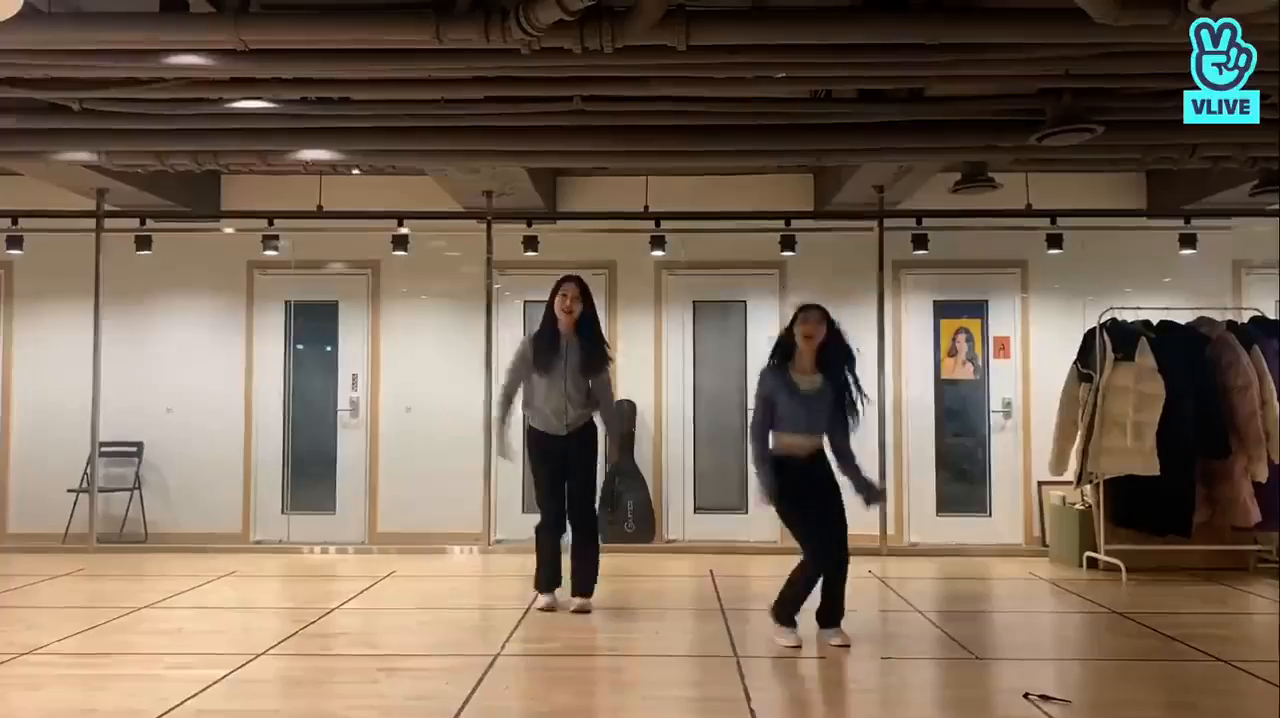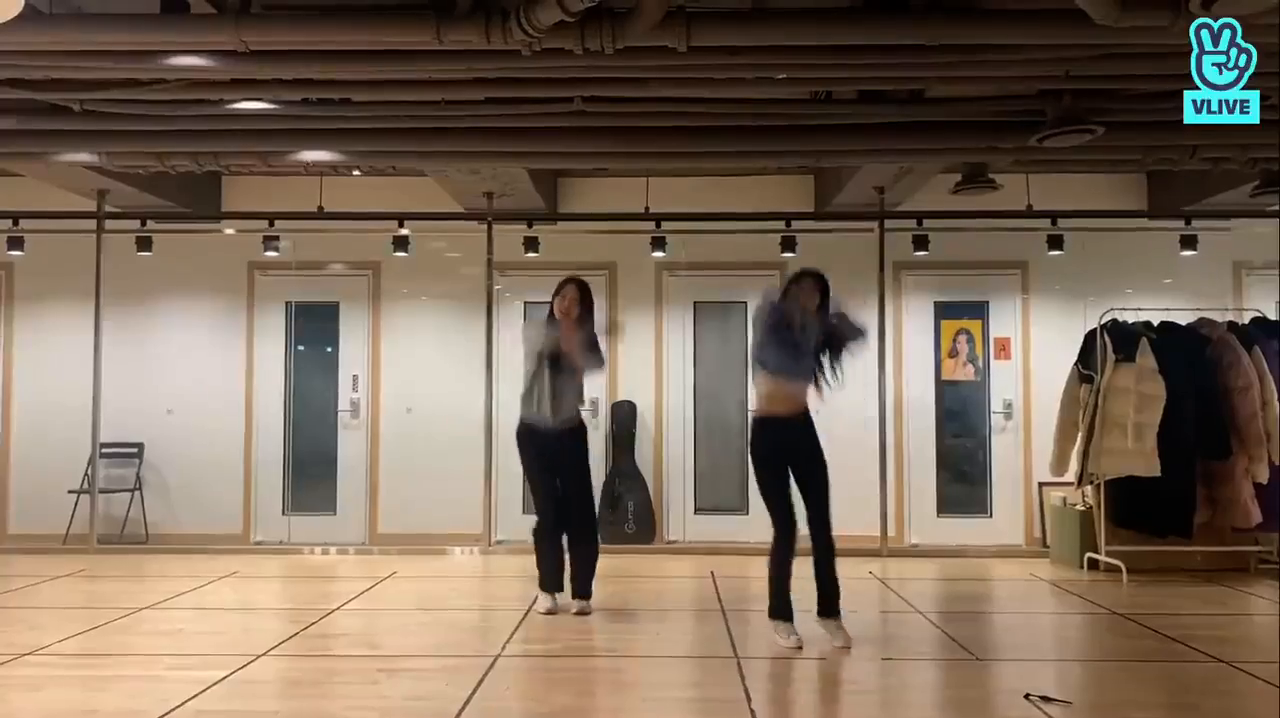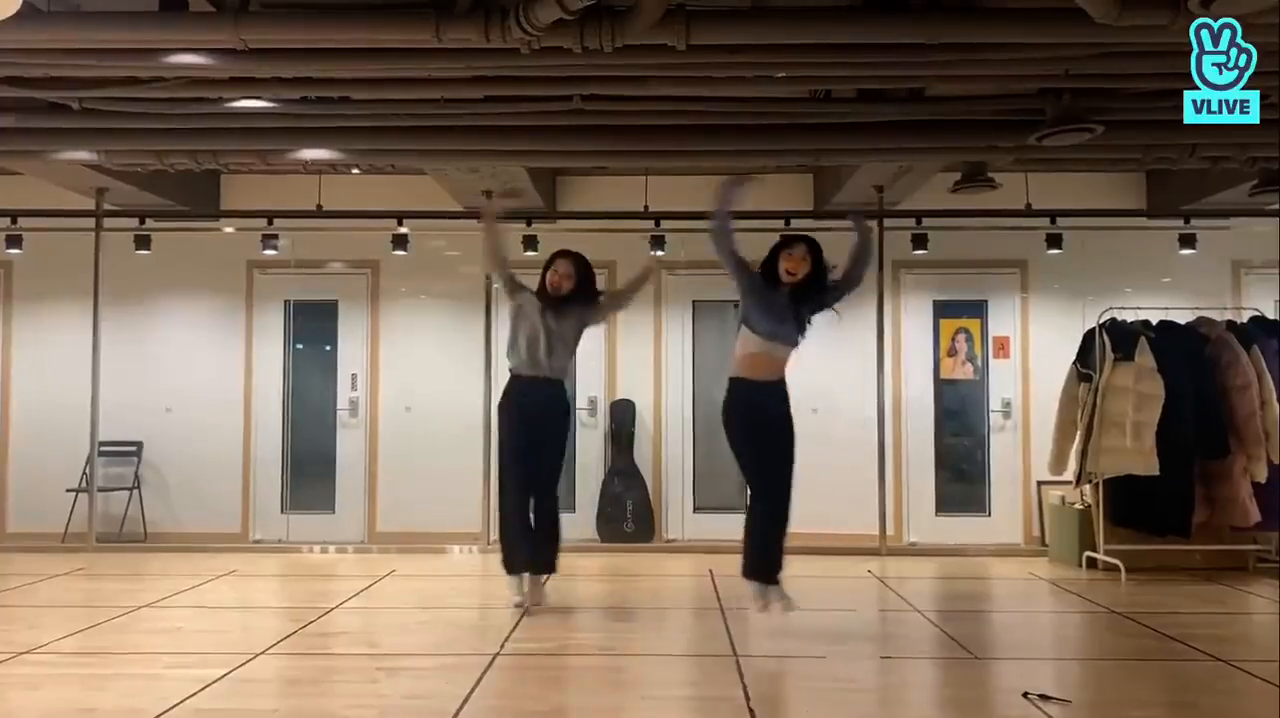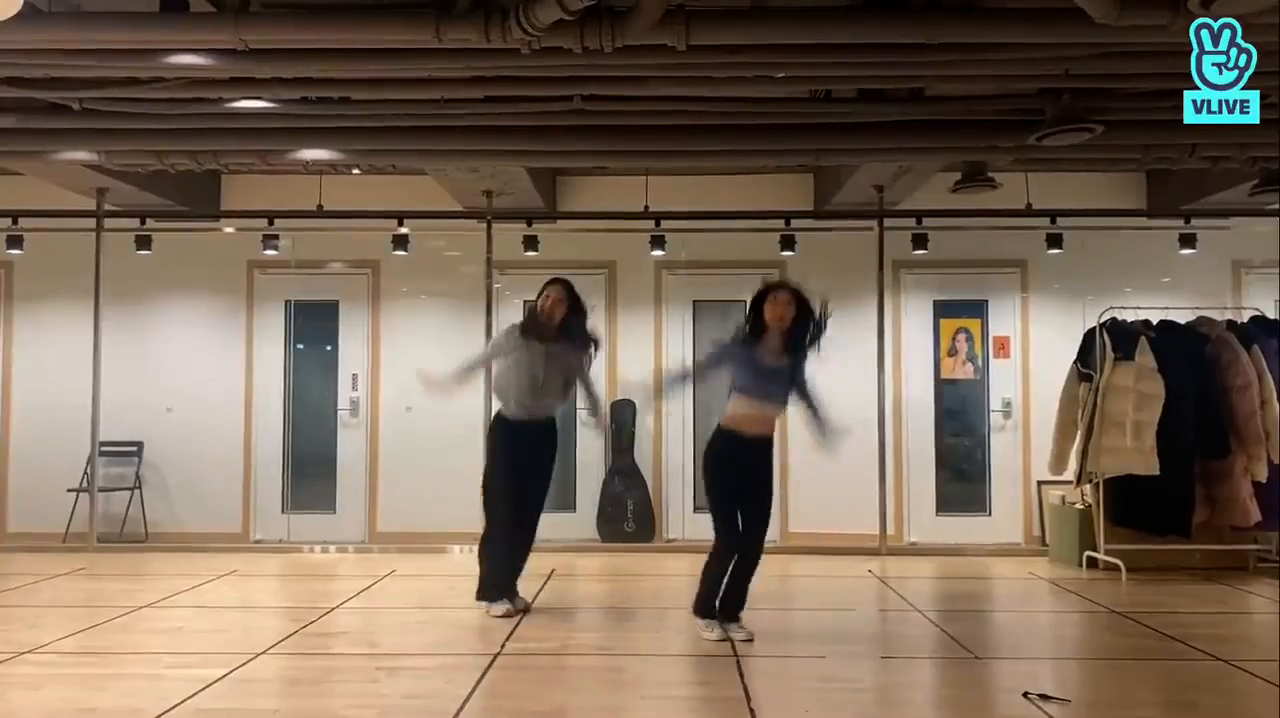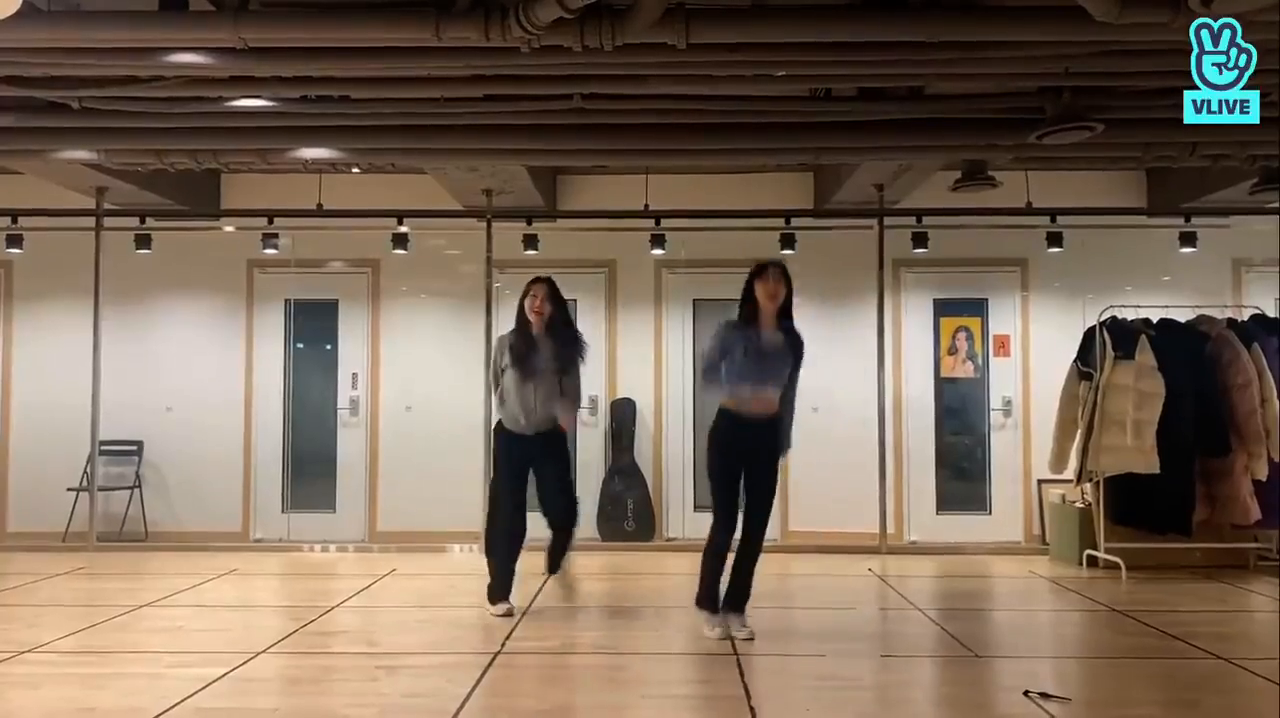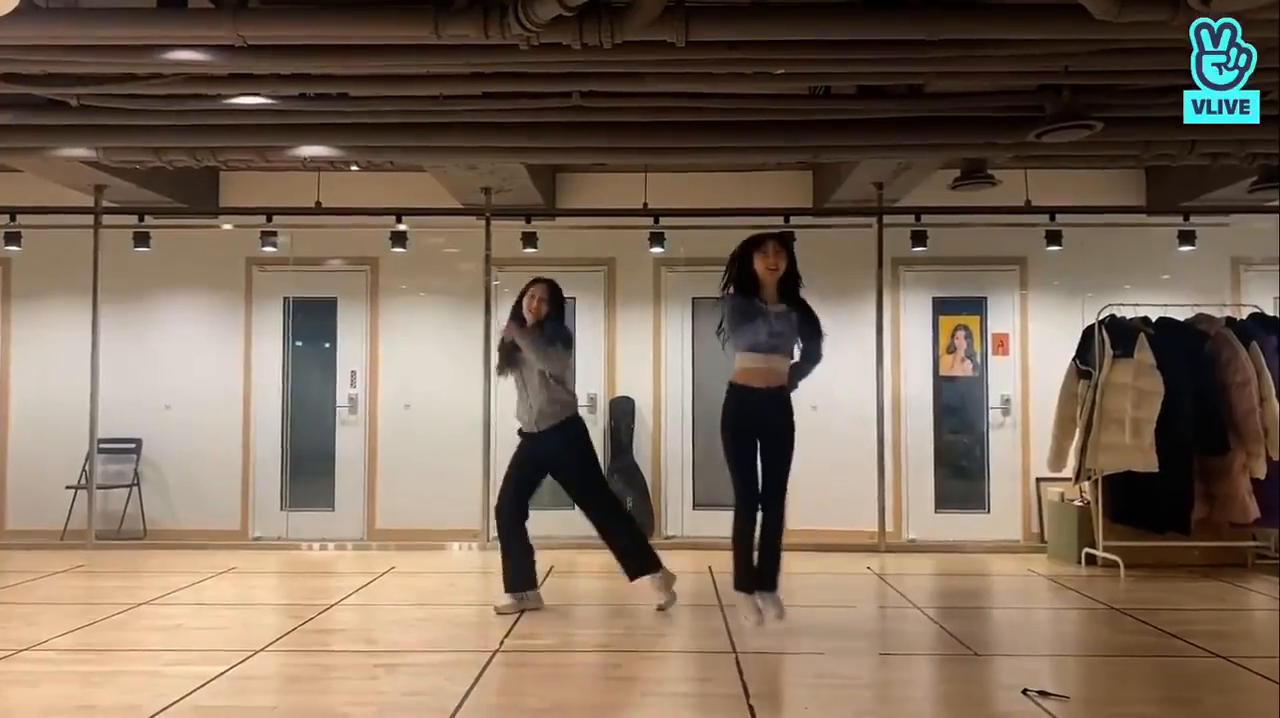
dt=0.2s
person 1, frame 1
left shoulder: (834, 379)
right shoulder: (773, 375)
left elbow: (839, 438)
right elbow: (759, 430)
left wrist: (860, 481)
right wrist: (765, 478)
left hip: (818, 468)
right hip: (783, 469)
left knee: (838, 549)
right knee: (818, 550)
left ankle: (829, 621)
right ankle: (784, 617)
person 1, frame 2
left shoulder: (818, 339)
right shoulder: (770, 327)
left elbow: (854, 334)
right elbow: (771, 310)
left wrist: (834, 323)
left hip: (803, 434)
right hip: (768, 439)
left knee: (822, 526)
right knee: (785, 528)
left ankle: (830, 613)
right ankle: (780, 617)
person 1, frame 3
left shoulder: (805, 303)
right shoulder: (753, 288)
left elbow: (850, 281)
right elbow: (722, 243)
left wrist: (863, 237)
right wrist: (724, 201)
left hip: (775, 398)
right hip: (742, 396)
left knee: (780, 490)
right knee: (762, 486)
left ankle: (769, 577)
right ankle: (756, 574)
person 1, frame 4
left shoulder: (793, 359)
right shoulder: (739, 348)
left elbow: (802, 392)
right elbow: (700, 369)
left wrist: (820, 423)
right wrist: (662, 389)
left hip: (760, 453)
right hip: (725, 449)
left knee: (753, 543)
right knee: (728, 538)
left ankle: (730, 613)
right ankle: (705, 612)
person 1, frame 5
left shoulder: (790, 342)
right shoulder: (731, 331)
right elbow: (707, 374)
left wrist: (784, 435)
right wrist: (729, 391)
left hip: (762, 443)
right hip: (727, 434)
left knee: (756, 529)
right knee: (724, 523)
left ankle: (735, 610)
right ankle: (710, 608)
person 1, frame 6
left shoulder: (798, 310)
right shoulder: (738, 304)
left elbow: (813, 353)
right elbow: (736, 337)
left wrist: (792, 377)
right wrist: (769, 327)
left hip: (778, 406)
right hip: (741, 403)
left knee: (774, 499)
right knee: (747, 498)
left ankle: (767, 586)
right ankle: (745, 587)
person 2, frame 1
left shoulder: (592, 347)
right shoulder: (534, 344)
left elbow: (601, 394)
right elbow: (510, 387)
left wrist: (613, 437)
right wrist: (501, 430)
left hip: (580, 437)
right hip: (542, 436)
left knee: (583, 513)
right knee: (551, 514)
left ankle: (582, 590)
right ankle: (546, 588)
person 2, frame 2
left shoulder: (583, 343)
right shoulder: (536, 333)
left elbow: (593, 363)
right elbow: (549, 336)
left wrist: (577, 344)
right wrist: (567, 334)
left hip: (570, 435)
right hip: (534, 434)
left knee: (582, 517)
right knee: (549, 514)
left ankle: (581, 593)
right ankle: (548, 589)
person 2, frame 3
left shoulder: (579, 311)
right shoulder: (523, 301)
left elbow: (619, 299)
right elbow: (497, 266)
left wrist: (647, 272)
right wrist: (490, 226)
left hip: (553, 397)
right hip: (519, 394)
left knee: (545, 488)
right knee: (515, 482)
left ankle: (538, 571)
right ankle: (517, 571)
person 2, frame 4
left shoulder: (572, 349)
right shoulder: (515, 335)
left elbow: (585, 385)
right elbow: (482, 360)
left wrist: (599, 416)
right wrist: (445, 381)
left hip: (542, 434)
right hip: (508, 428)
left knee: (526, 515)
right knee: (502, 510)
left ankle: (507, 589)
right ankle: (493, 593)
person 2, frame 5
left shoulder: (564, 348)
right shoulder: (507, 344)
left elbow: (571, 396)
right elbow: (497, 390)
left wrist: (567, 413)
right wrist: (507, 419)
left hip: (550, 438)
right hip: (511, 437)
left knee: (562, 510)
right knee: (506, 515)
left ankle: (556, 565)
right ankle: (499, 594)
person 2, frame 6
left shoulder: (555, 339)
right shoulder: (513, 343)
left elbow: (544, 361)
left wrist: (520, 335)
left hip: (566, 434)
right hip: (531, 437)
left knee: (601, 505)
right knee: (508, 508)
left ankle: (656, 574)
right ankle: (523, 590)
